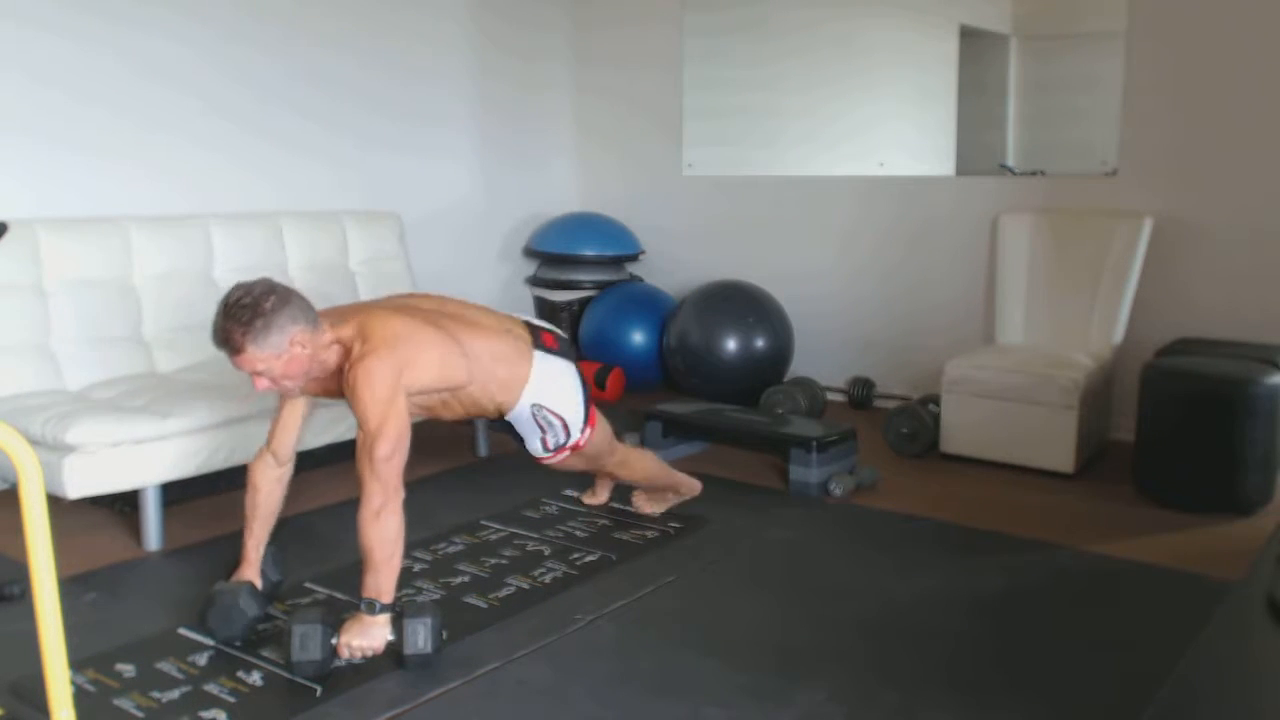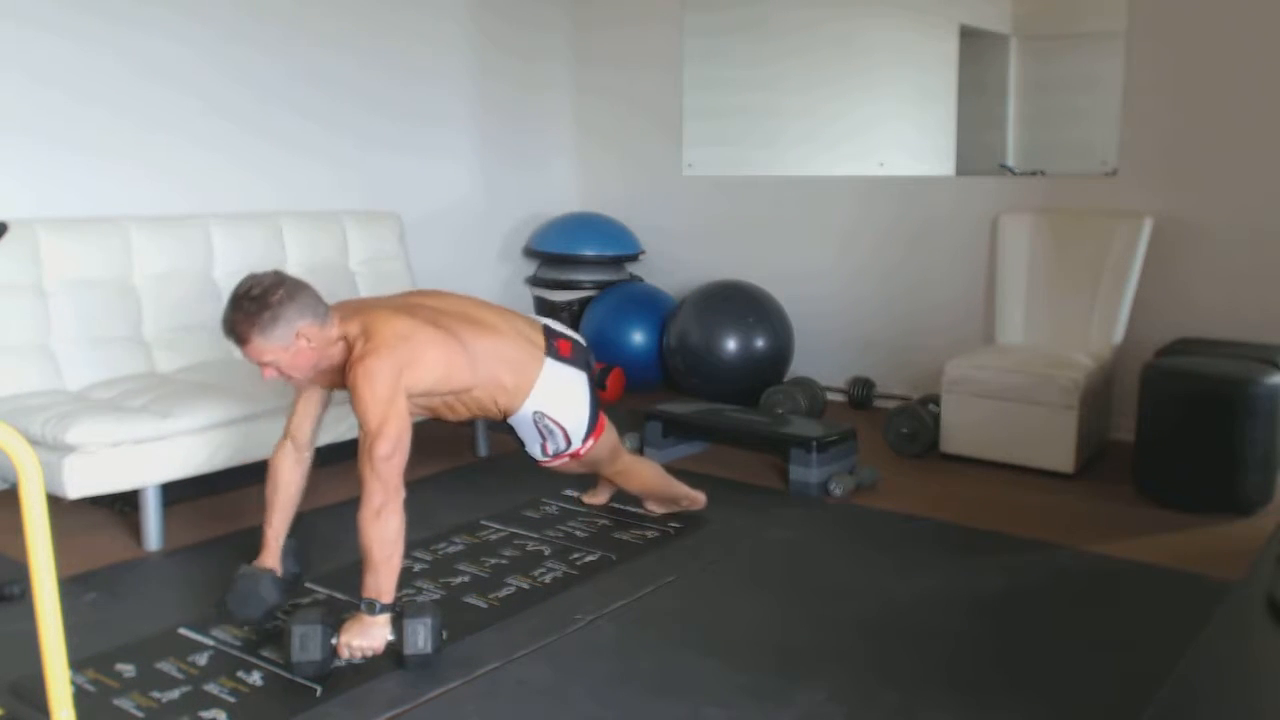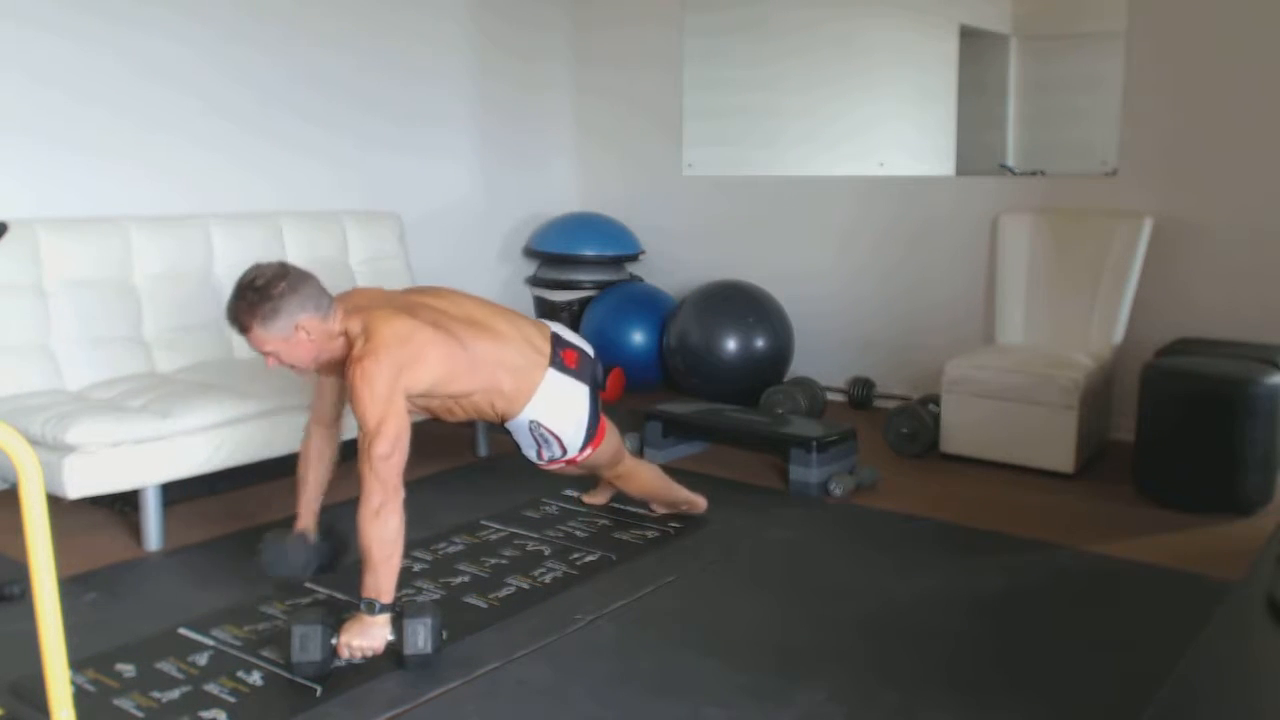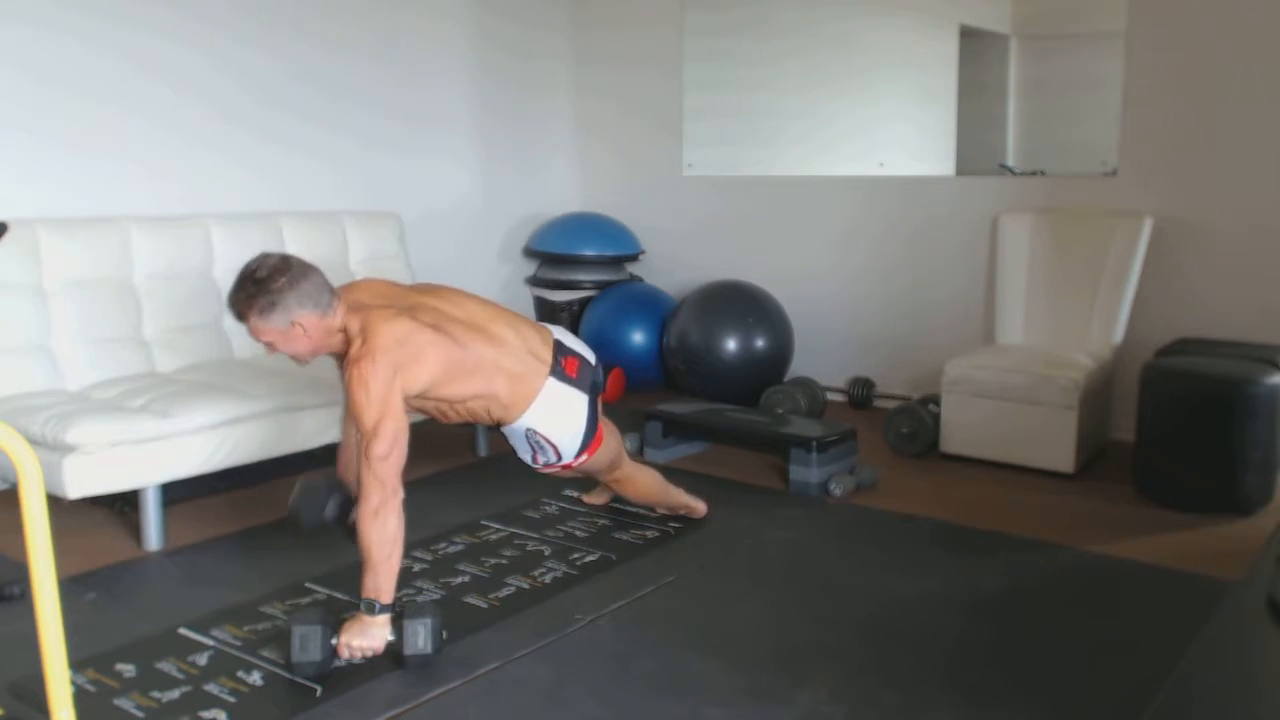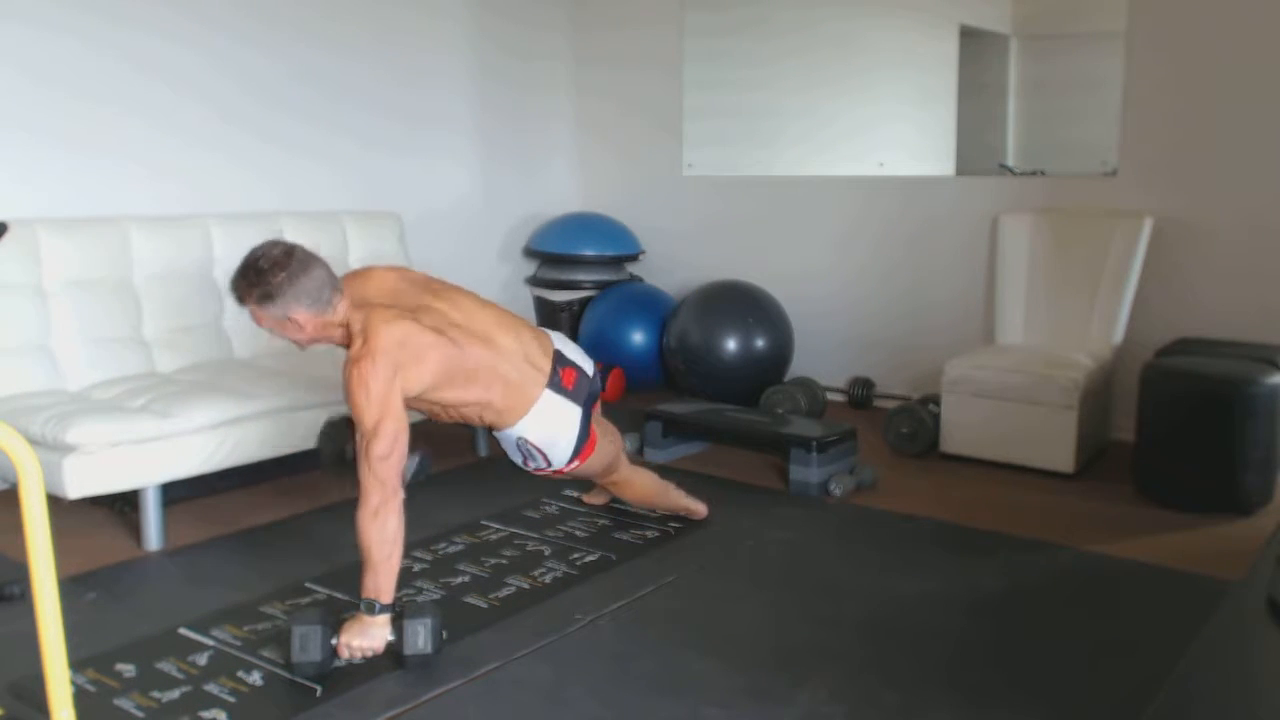
dt=0.1s
person 1, frame 1
left shoulder: (371, 364)
right shoulder: (307, 347)
left elbow: (382, 497)
right elbow: (273, 460)
left wrist: (375, 614)
right wrist: (250, 565)
left hip: (540, 381)
right hip: (512, 345)
left knee: (606, 455)
left ankle: (680, 486)
right ankle: (604, 475)
person 1, frame 2
left shoulder: (372, 363)
right shoulder: (330, 332)
left elbow: (383, 498)
right elbow: (292, 446)
left wrist: (375, 614)
right wrist: (269, 553)
left hip: (551, 389)
left knee: (610, 460)
left ankle: (683, 498)
right ankle: (608, 478)
person 1, frame 3
left shoulder: (372, 362)
right shoulder: (335, 323)
left elbow: (382, 497)
right elbow: (322, 426)
left wrist: (375, 614)
right wrist: (305, 522)
left hip: (552, 400)
right hip: (552, 347)
left knee: (612, 463)
right knee: (597, 444)
left ankle: (685, 501)
right ankle: (609, 477)
person 1, frame 4
left shoulder: (371, 363)
right shoulder: (352, 297)
left elbow: (382, 496)
left wrist: (374, 615)
right wrist: (346, 475)
left hip: (548, 412)
right hip: (560, 352)
left knee: (612, 468)
right knee: (596, 434)
left ankle: (684, 505)
right ankle: (613, 477)
person 1, frame 5
left shoulder: (372, 362)
right shoulder: (364, 283)
left elbow: (382, 496)
left wrist: (374, 614)
right wrist: (373, 439)
left hip: (545, 421)
right hip: (562, 357)
left knee: (609, 470)
right knee: (596, 435)
left ankle: (685, 505)
right ankle: (612, 475)
